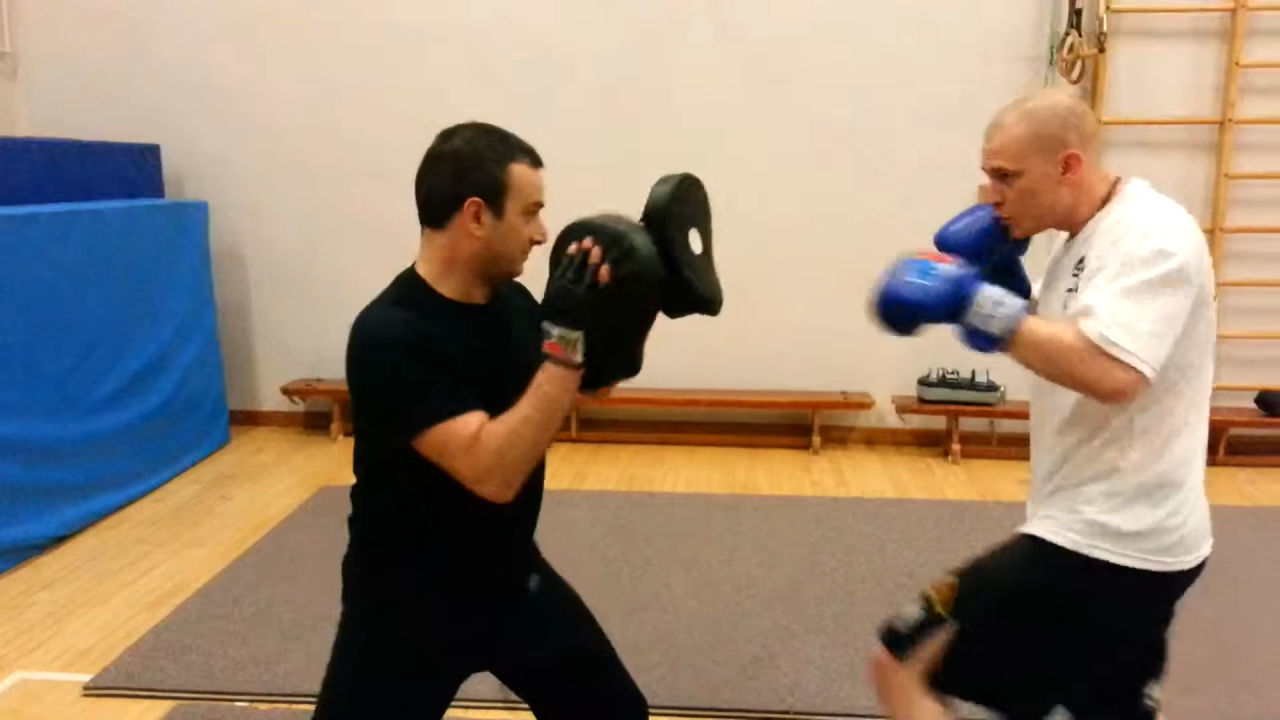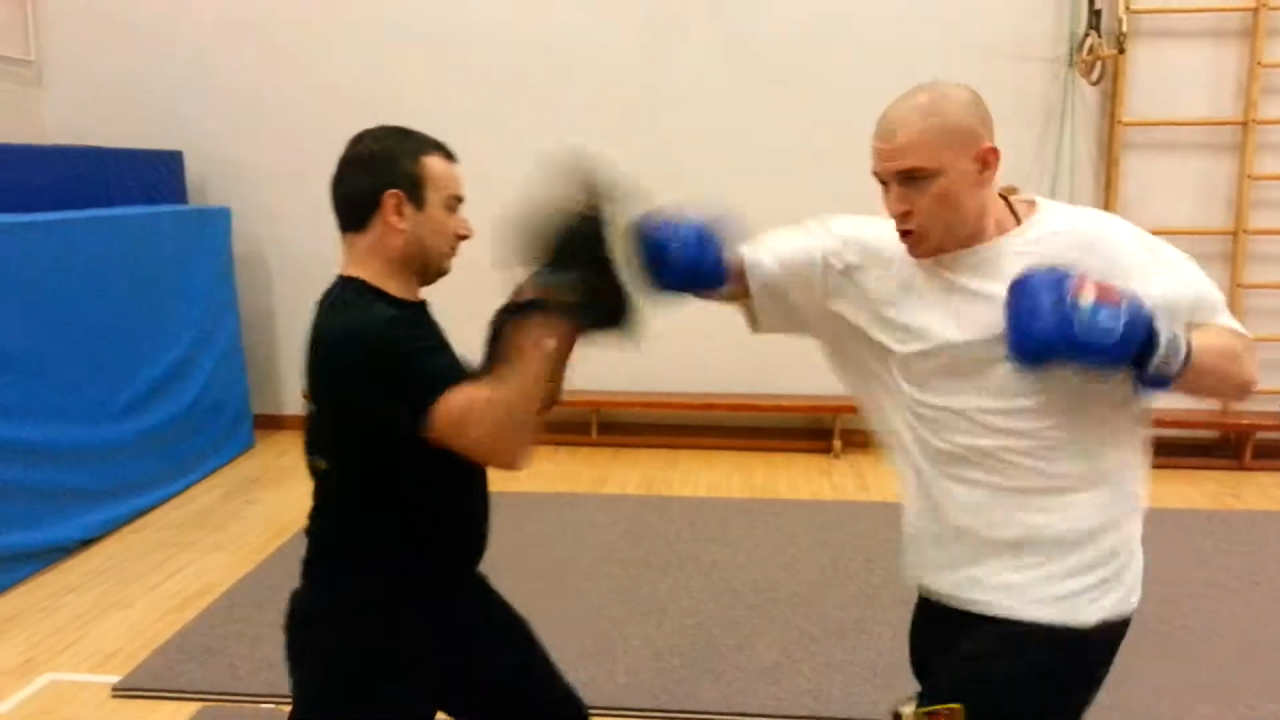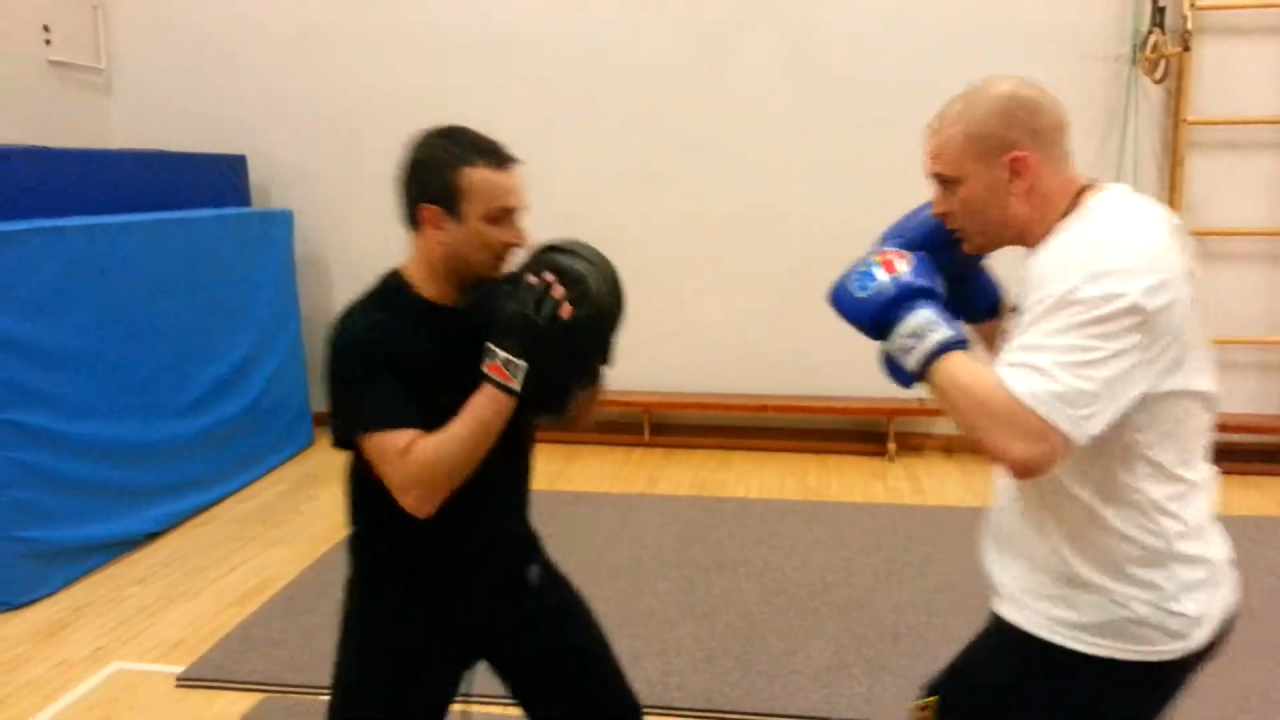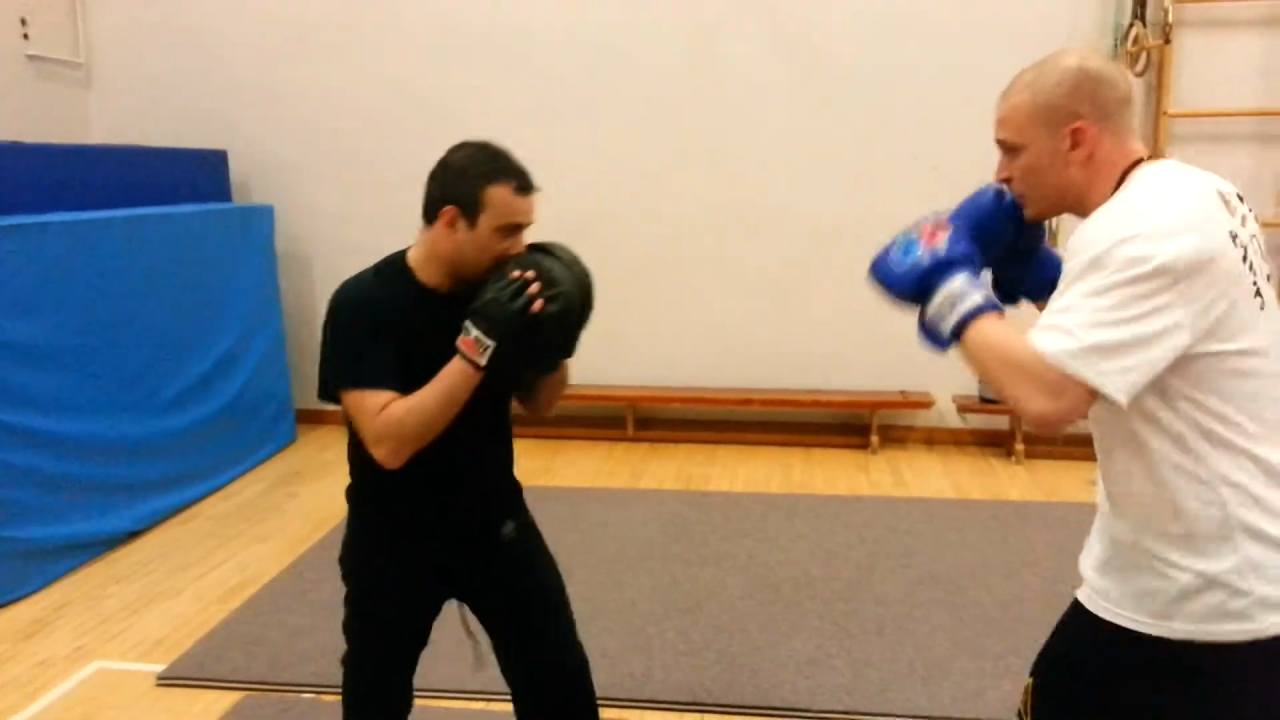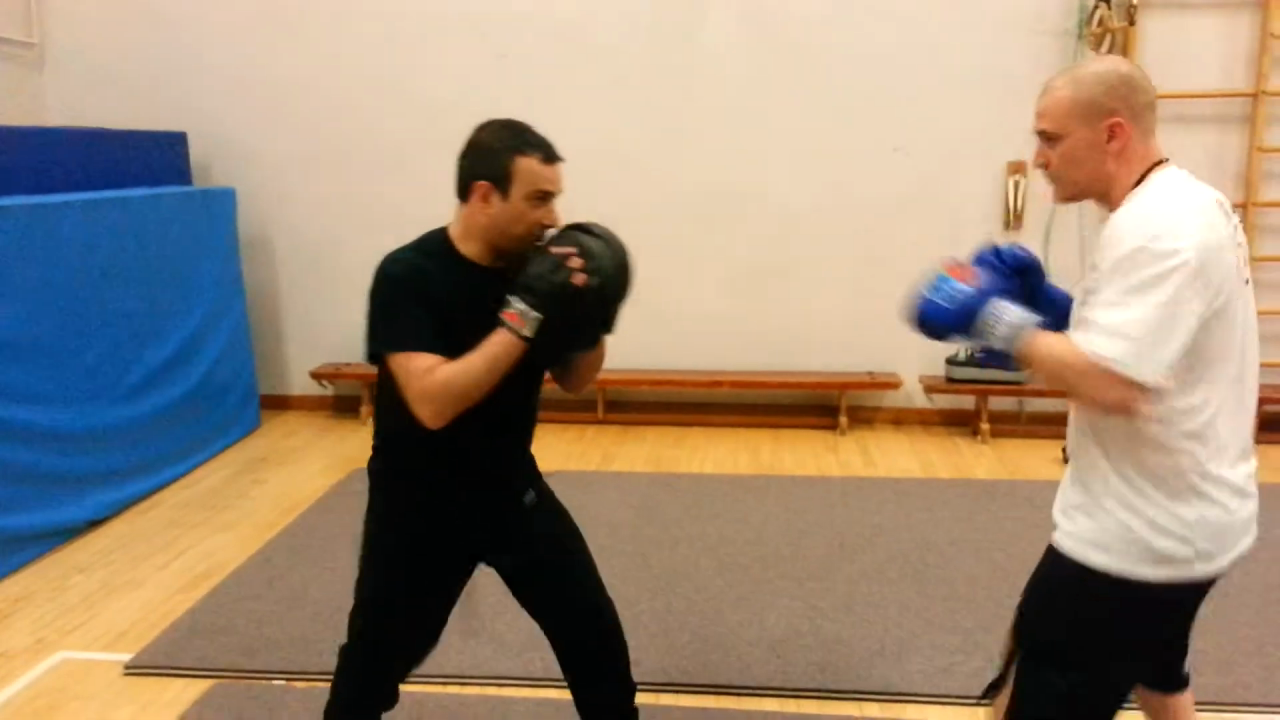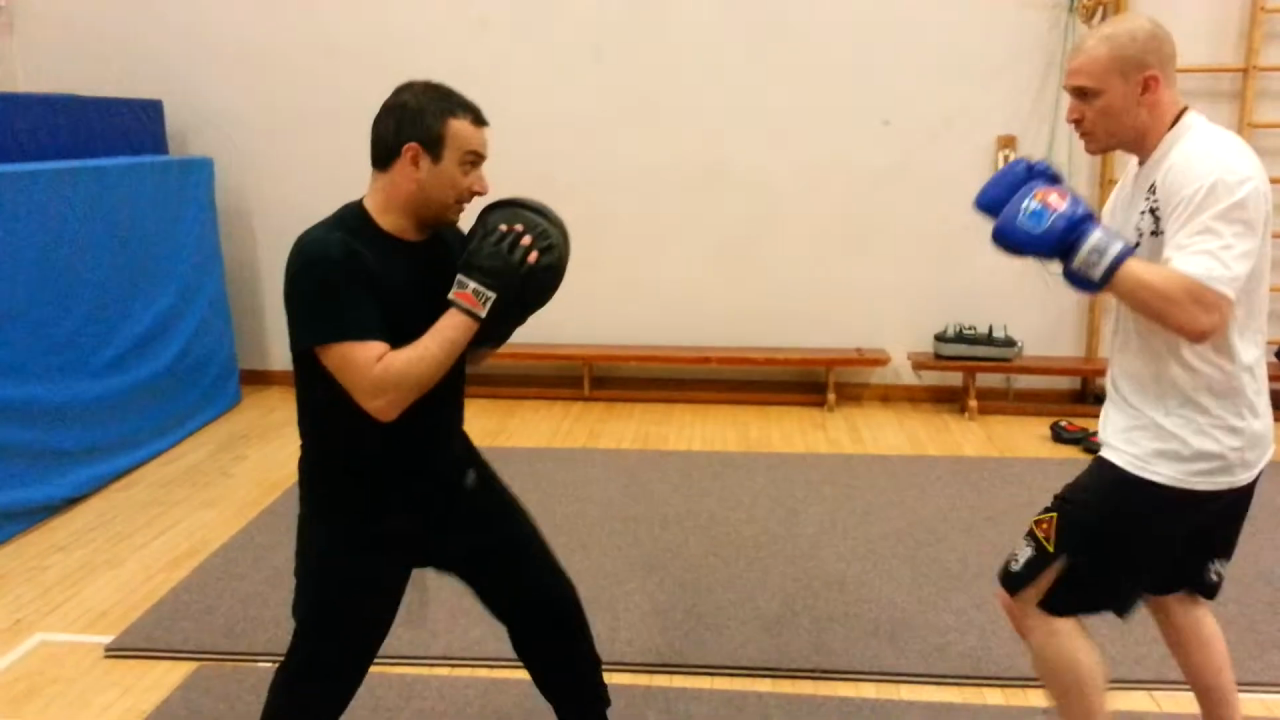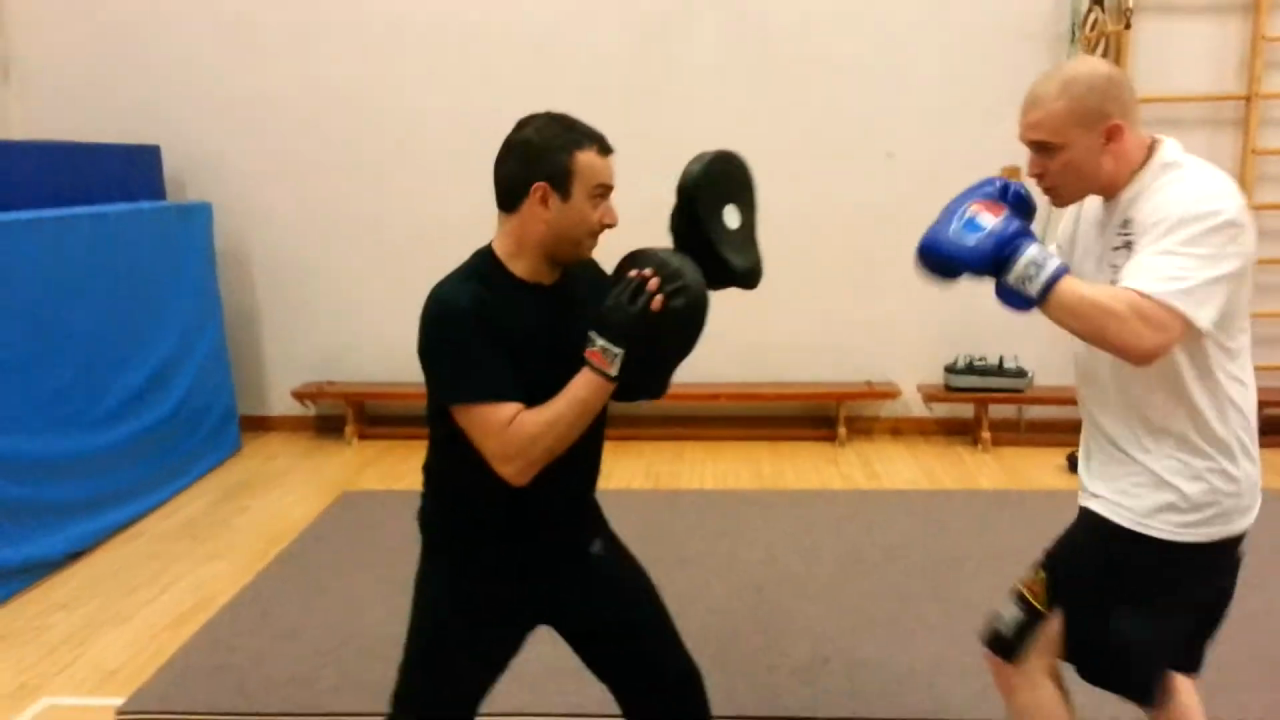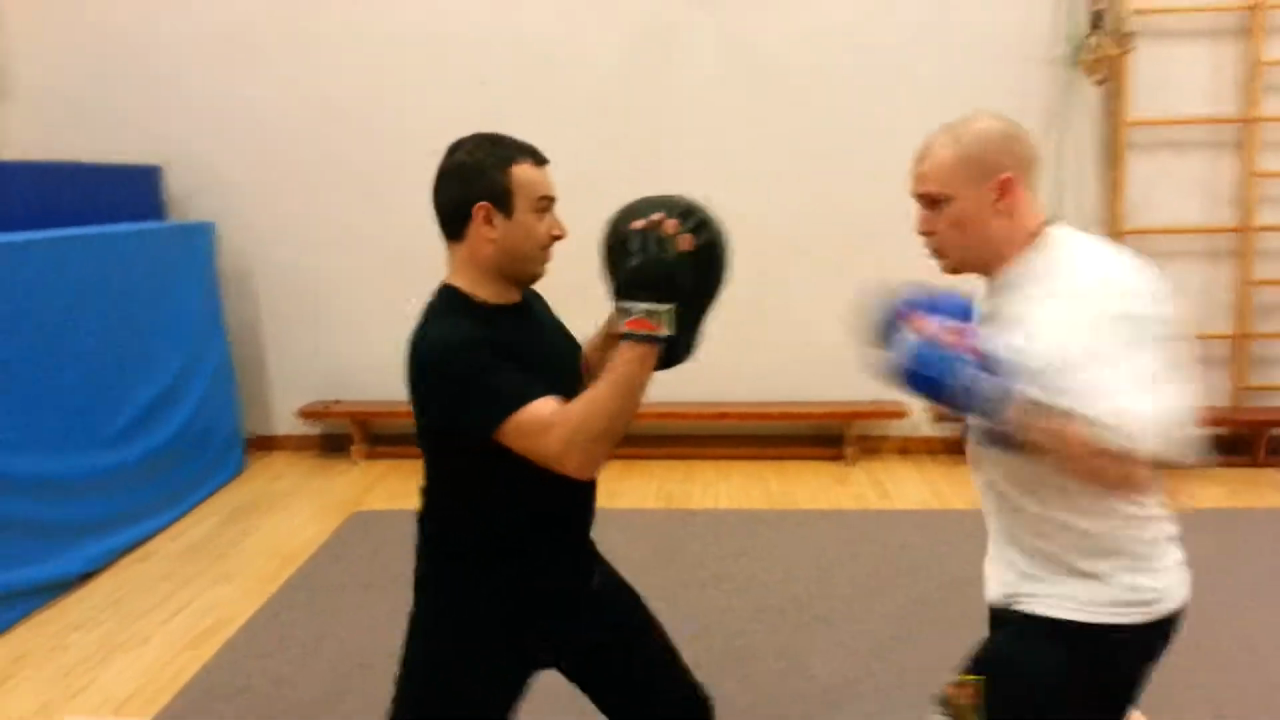
dt=0.5s
person 1, frame 1
left shoulder: (1152, 237)
right shoulder: (1091, 239)
left elbow: (1109, 372)
right elbow: (1059, 353)
left wrist: (979, 301)
right wrist: (993, 293)
left hip: (1106, 543)
left knee: (904, 660)
person 1, frame 2
left shoulder: (1104, 248)
right shoulder: (857, 256)
left elbow: (1236, 371)
right elbow: (733, 276)
left wrist: (1153, 343)
right wrist: (700, 254)
left hip: (1065, 592)
right hip: (955, 580)
person 1, frame 3
left shoulder: (1102, 267)
right shoulder: (1113, 223)
left elbow: (1025, 440)
right elbow: (1043, 379)
left wrist: (916, 323)
right wrist: (969, 299)
left hip: (1101, 620)
person 1, frame 4
left shoulder: (1144, 232)
right shoulder: (1197, 197)
left elbow: (1044, 396)
left wrist: (953, 291)
right wrist: (1029, 267)
left hip: (1180, 592)
person 1, frame 5
left shoulder: (1156, 233)
right shoulder: (1188, 207)
left elbow: (1111, 385)
left wrist: (997, 317)
right wrist: (1043, 303)
left hip: (1136, 536)
right hip: (1196, 520)
right knee: (1146, 664)
person 1, frame 6
left shoulder: (1216, 171)
right shoulder: (1148, 164)
left elbow: (1196, 311)
right elbow: (1110, 275)
left wrist: (1082, 240)
right wrist: (1047, 214)
left hip: (1183, 454)
right hip: (1190, 443)
left knee: (1031, 597)
right knee: (1171, 592)
person 1, frame 7
left shoulder: (1197, 202)
right shoulder: (1094, 202)
left elbow: (1141, 333)
right elbow: (1073, 299)
left wrist: (1016, 263)
right wrist: (1005, 243)
left hip: (1174, 500)
right hip: (1157, 491)
left knee: (1019, 658)
person 1, frame 8
left shoulder: (1104, 298)
right shoulder: (1017, 280)
left elbow: (1127, 464)
left wrist: (992, 396)
left hip: (1093, 602)
right hip: (1038, 579)
person 2, frame 1
left shoulder: (504, 301)
right shoulder: (392, 336)
left elbow: (587, 376)
right elbow: (493, 473)
right wrist: (568, 339)
left hip: (510, 577)
right hip: (409, 599)
person 2, frame 2
left shoulder: (392, 312)
right shoulder: (361, 332)
left elbow: (477, 408)
right elbow: (499, 438)
left wrist: (526, 333)
right wrist: (566, 303)
left hip: (449, 599)
right hip: (360, 626)
person 2, frame 3
left shoulder: (509, 301)
right shoulder: (370, 334)
left elbow: (574, 408)
right elbow: (417, 486)
right wrist: (508, 365)
left hip: (511, 568)
right hip: (403, 594)
person 2, frame 4
left shoulder: (496, 291)
right shoulder: (364, 304)
left elbow: (539, 402)
right elbow: (389, 441)
right wrist: (477, 343)
left hip: (495, 522)
right hip: (395, 537)
person 2, frame 5
left shoulder: (534, 269)
right shoulder: (409, 276)
left elbow: (575, 378)
right elbow: (432, 403)
right wrist: (522, 314)
left hip: (512, 490)
right hip: (418, 502)
left knee: (592, 628)
right knee: (377, 650)
person 2, frame 6
left shoulder: (444, 240)
right shoulder: (328, 257)
right elbow: (382, 392)
left wrist: (511, 290)
right wrist: (474, 294)
left hip: (451, 477)
right hip: (355, 503)
left knee: (549, 607)
person 2, frame 7
left shoulder: (583, 279)
right shoulder: (460, 309)
right elbow: (515, 455)
right wrist: (608, 354)
left hip: (574, 540)
right hip: (477, 561)
person 2, frame 8
left shoulder: (522, 303)
right shoulder: (451, 343)
left elbow: (578, 384)
right elbow: (577, 451)
left wrist: (623, 324)
left hip: (569, 571)
right hip: (475, 596)
